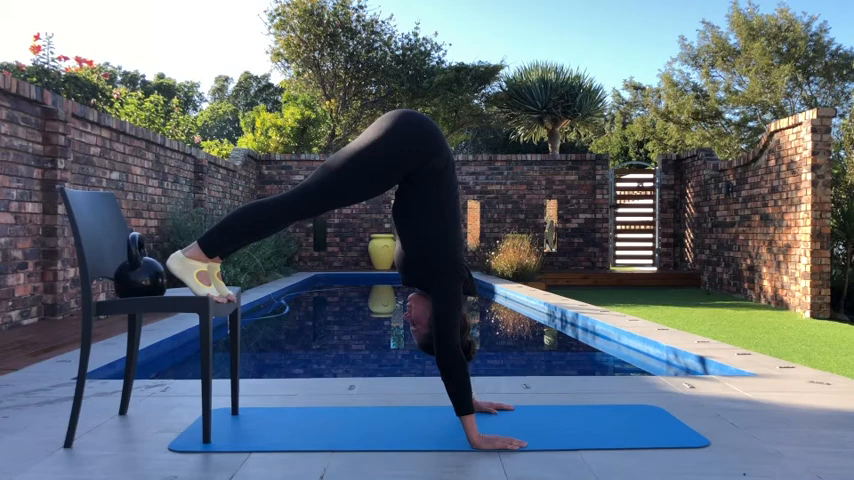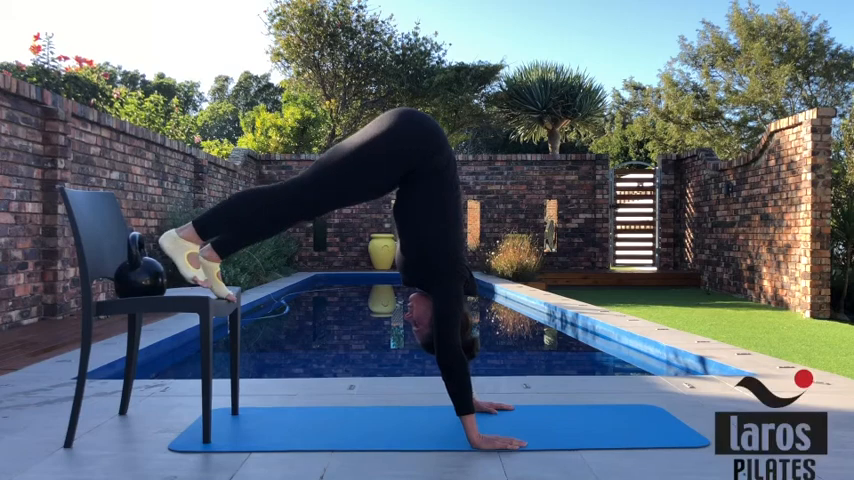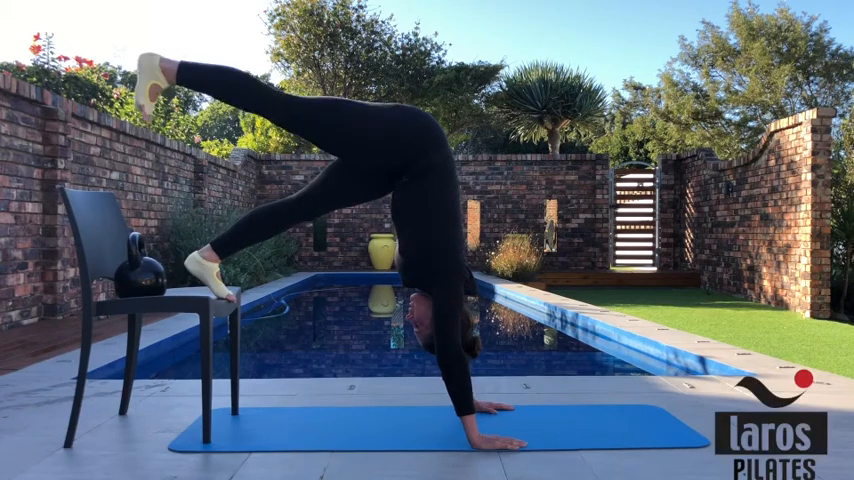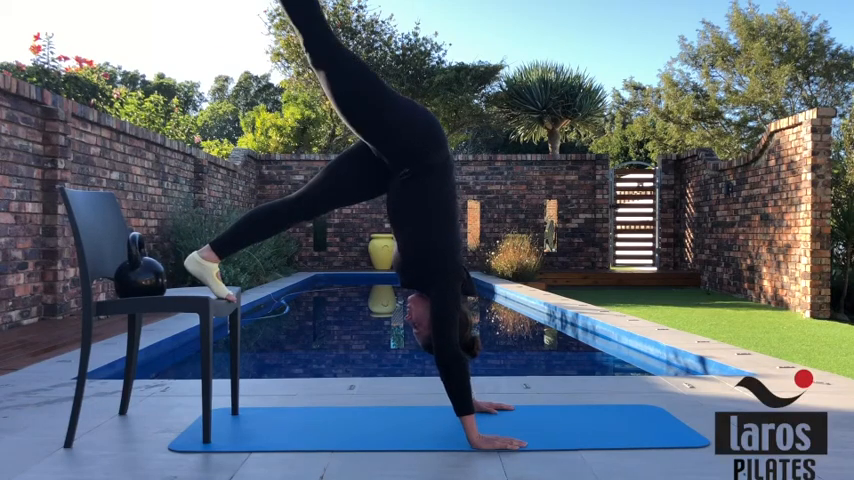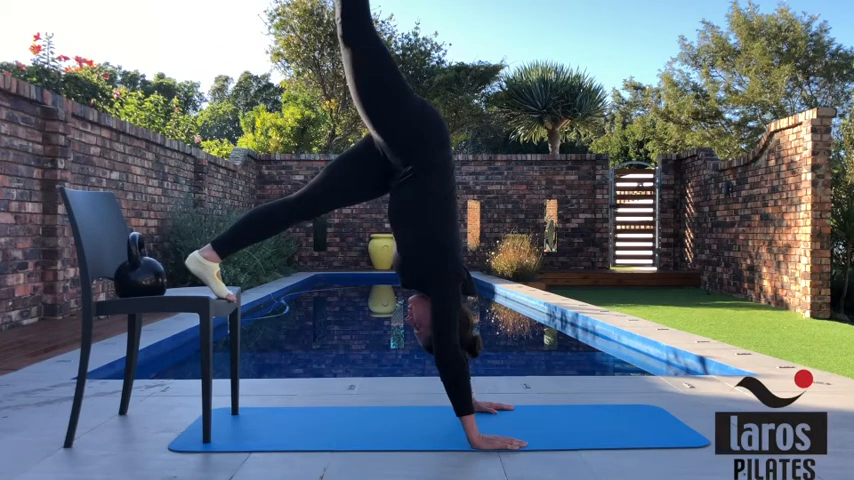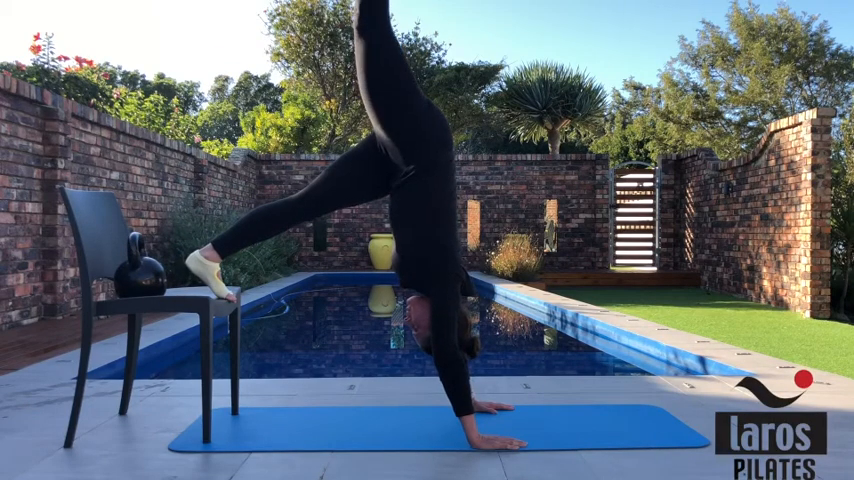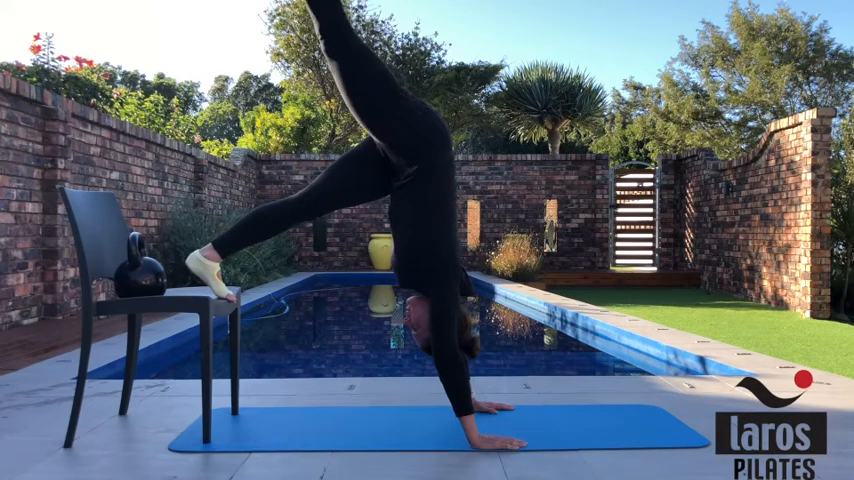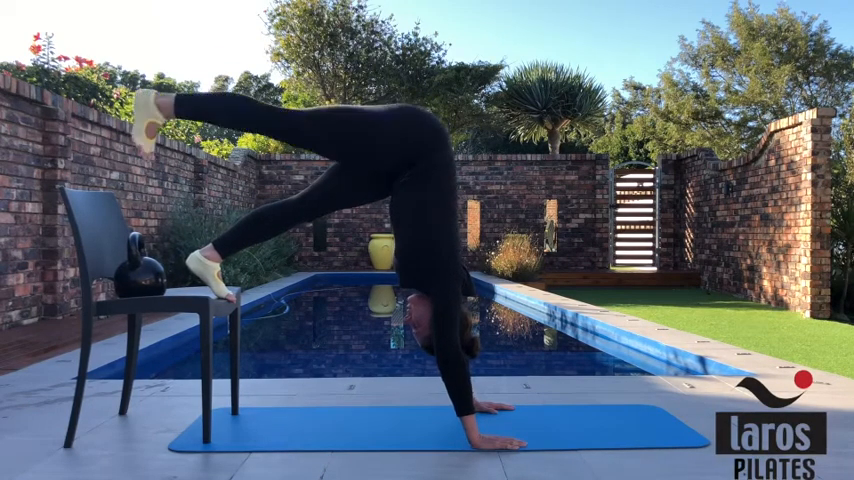
dt=0.7s
person 1, frame 1
left shoulder: (441, 277)
right shoulder: (443, 281)
left elbow: (449, 348)
right elbow: (448, 352)
left wrist: (470, 400)
left hip: (413, 146)
right hip: (410, 141)
left knee: (307, 200)
right knee: (303, 199)
left ankle: (210, 259)
right ankle: (195, 255)
person 1, frame 2
left shoulder: (444, 276)
right shoulder: (444, 280)
left elbow: (450, 349)
right elbow: (449, 352)
left wrist: (471, 401)
left hip: (412, 148)
right hip: (410, 141)
left knee: (306, 203)
right knee: (300, 193)
left ankle: (210, 255)
right ankle: (188, 237)
person 1, frame 3
left shoulder: (442, 283)
right shoulder: (442, 283)
left elbow: (451, 351)
right elbow: (450, 352)
left wrist: (468, 402)
right wrist: (473, 435)
left hip: (403, 160)
right hip: (405, 145)
left knee: (300, 206)
right knee: (283, 109)
left ankle: (209, 257)
right ankle: (170, 69)
person 1, frame 4
left shoulder: (441, 280)
right shoulder: (441, 282)
left elbow: (448, 349)
right elbow: (448, 351)
left wrist: (472, 402)
right wrist: (474, 434)
left hip: (399, 155)
right hip: (405, 145)
left knee: (302, 204)
right knee: (323, 49)
left ankle: (208, 257)
person 1, frame 5
left shoulder: (440, 279)
right shoulder: (441, 281)
left elbow: (448, 349)
right elbow: (447, 351)
left wrist: (471, 402)
right wrist: (474, 434)
left hip: (404, 154)
right hip: (410, 143)
left knee: (304, 203)
right knee: (356, 37)
left ankle: (209, 256)
person 1, frame 6
left shoulder: (440, 280)
right shoulder: (439, 282)
left elbow: (447, 349)
right elbow: (447, 351)
left wrist: (471, 401)
right wrist: (474, 434)
left hip: (405, 153)
right hip: (414, 145)
left knee: (305, 204)
left ankle: (210, 255)
person 1, frame 7
left shoulder: (438, 280)
right shoulder: (439, 282)
left elbow: (446, 350)
right elbow: (446, 350)
left wrist: (470, 400)
right wrist: (474, 434)
left hip: (404, 156)
right hip: (411, 143)
left knee: (304, 204)
right knee: (338, 43)
left ankle: (209, 255)
person 1, frame 8
left shoulder: (442, 283)
right shoulder: (439, 282)
left elbow: (450, 348)
right elbow: (449, 351)
left wrist: (471, 402)
right wrist: (474, 433)
left hip: (403, 159)
right hip: (406, 143)
left knee: (301, 205)
right knee: (281, 123)
left ankle: (209, 255)
right ankle: (164, 104)
